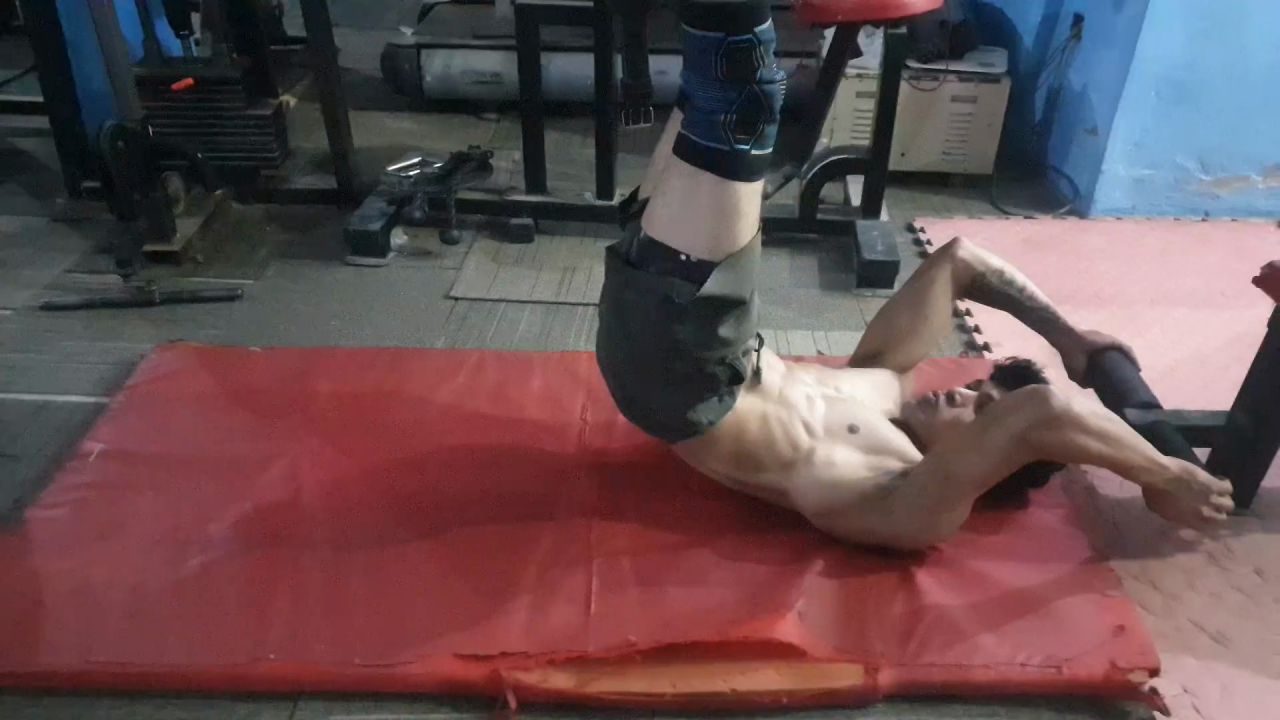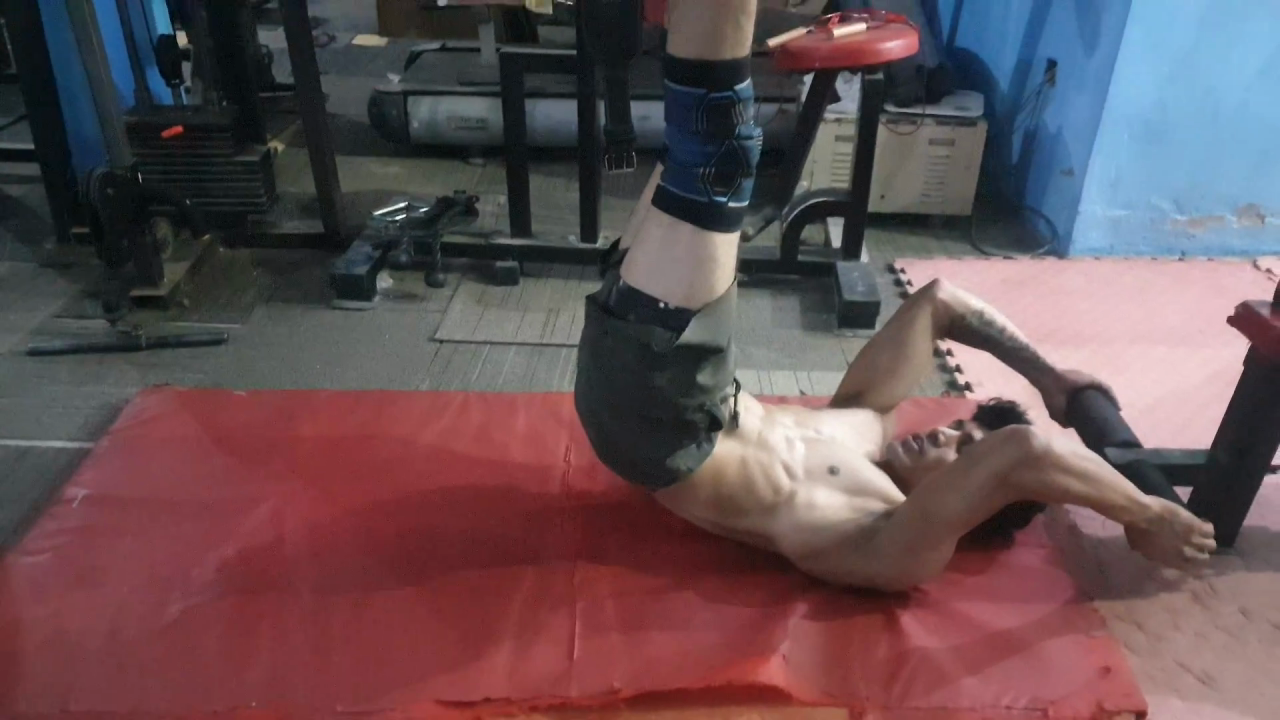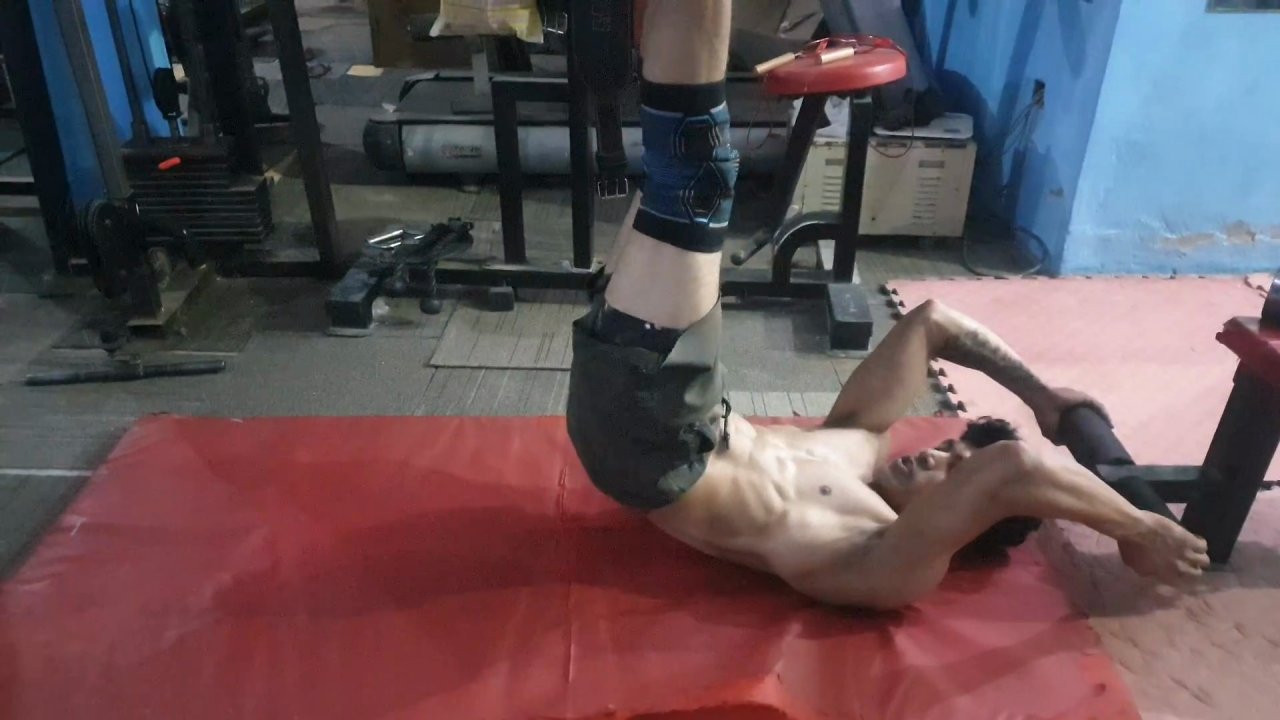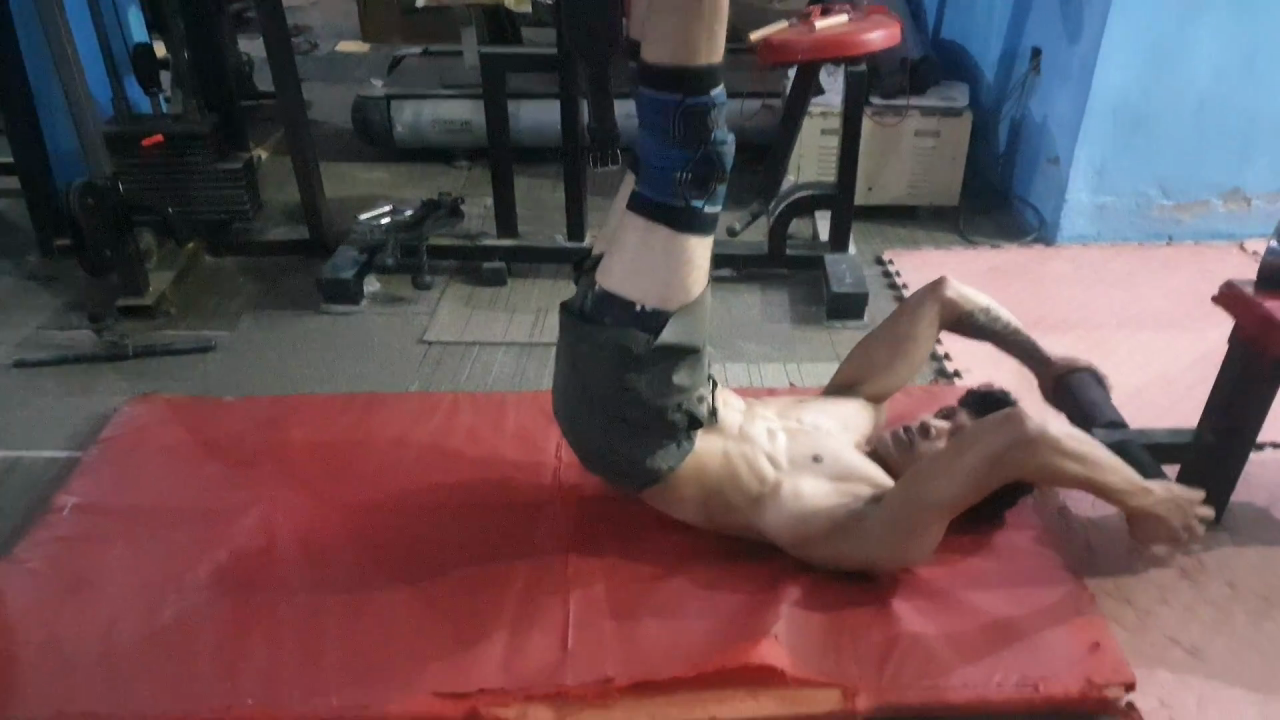
dt=0.7s
person 1, frame 1
right shoulder: (884, 388)
right elbow: (959, 260)
left wrist: (1167, 478)
right wrist: (1070, 338)
left hip: (672, 364)
right hip: (665, 319)
person 1, frame 2
left shoulder: (902, 551)
right shoulder: (866, 428)
right elbow: (939, 301)
left wrist: (1147, 517)
right wrist: (1048, 378)
left hip: (652, 419)
right hip: (645, 372)
person 1, frame 3
right shoulder: (858, 448)
right elbow: (932, 321)
left wrist: (1141, 531)
right wrist: (1042, 395)
left hip: (641, 432)
right hip: (638, 403)
person 1, frame 4
left shoulder: (896, 533)
right shoulder: (854, 416)
right elbow: (943, 297)
left wrist: (1143, 501)
right wrist: (1044, 364)
left hip: (630, 420)
right hip: (625, 396)
